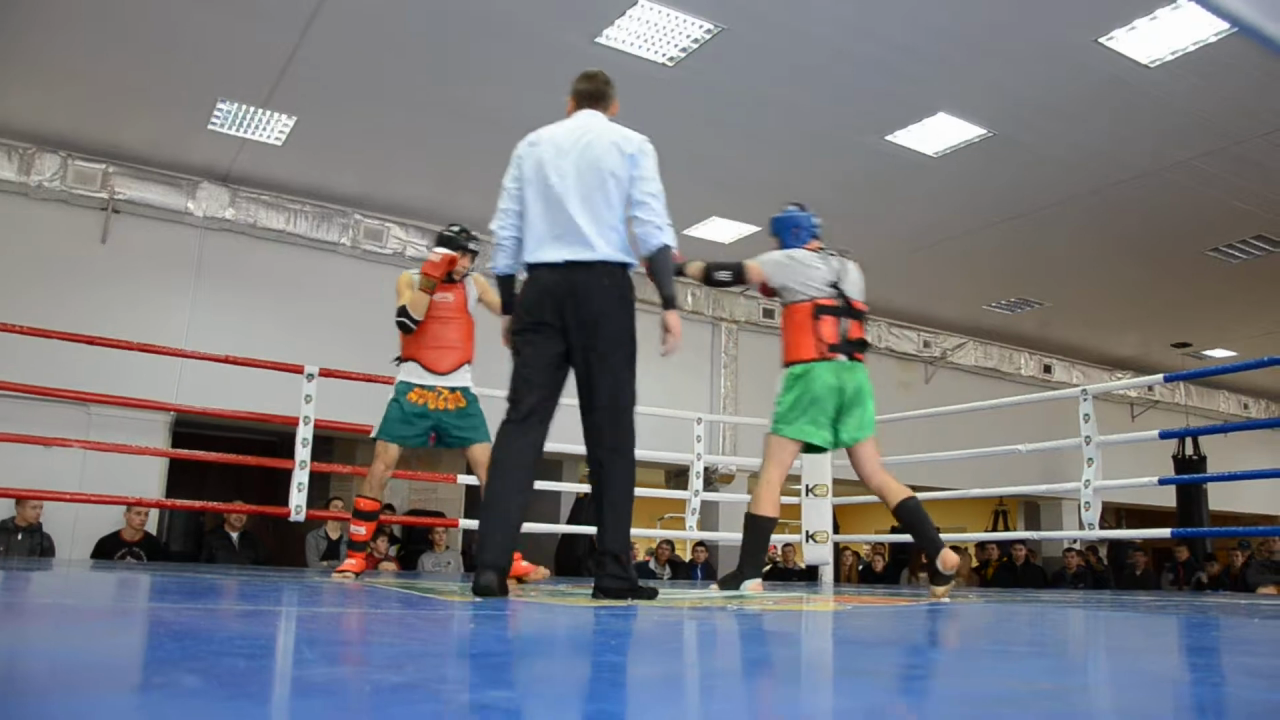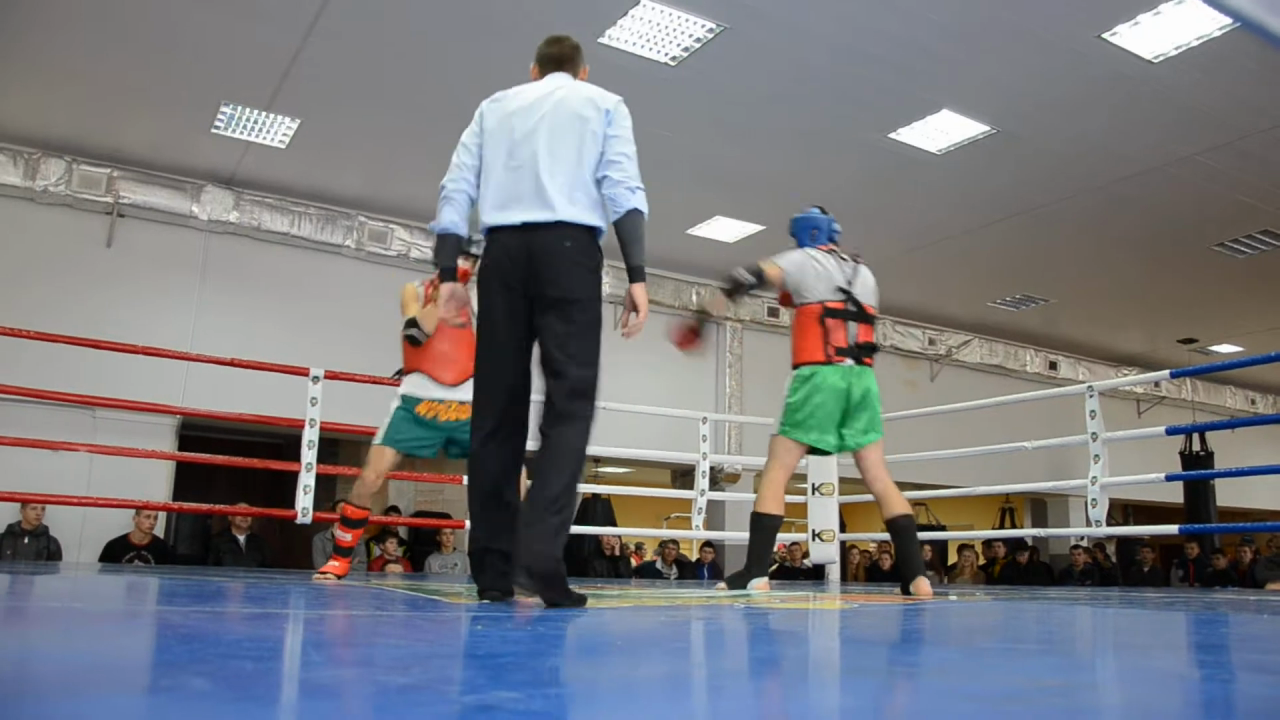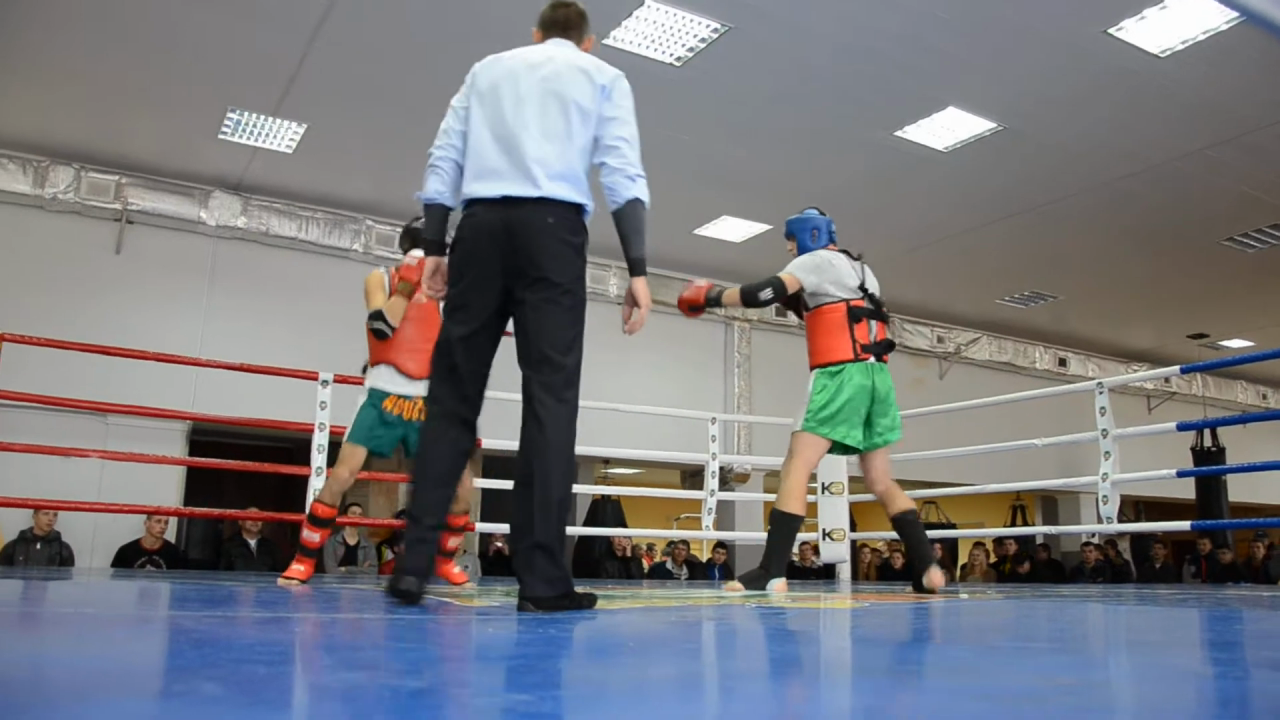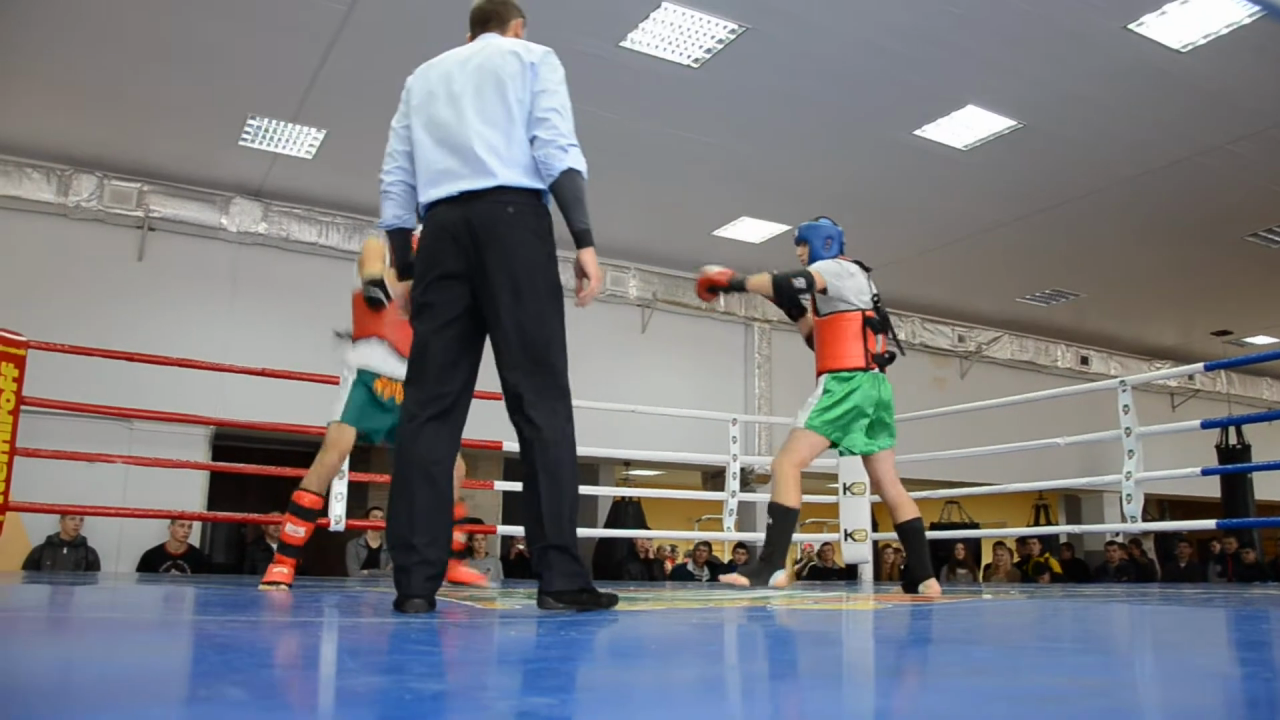
dt=0.5s
person 1, frame 1
left shoulder: (533, 144)
right shoulder: (631, 143)
left elbow: (505, 231)
right elbow: (651, 223)
left wrist: (508, 307)
right wrist: (669, 302)
left hip: (542, 287)
right hip: (603, 285)
left knee: (523, 419)
right knee: (610, 429)
left ankle: (490, 560)
right ankle: (613, 571)
person 1, frame 2
left shoulder: (495, 105)
right shoulder: (604, 103)
left elbow: (456, 190)
right elbow: (623, 190)
left wrist: (448, 276)
right wrist: (636, 275)
left hip: (504, 251)
right hip: (568, 249)
left knee: (497, 408)
right knee: (569, 401)
left ankle: (493, 570)
right ankle: (539, 554)
person 1, frame 3
left shoulder: (488, 68)
right shoulder: (603, 77)
left elbow: (443, 160)
right elbow: (622, 175)
left wrist: (435, 247)
right wrist: (636, 269)
left hip: (482, 226)
right hip: (552, 229)
left knee: (453, 393)
right knee: (550, 398)
left ankle: (414, 559)
right ankle: (542, 579)
person 1, frame 4
left shoulder: (424, 75)
right shoulder: (534, 58)
left elbow: (396, 181)
right elbow: (556, 148)
left wrist: (404, 270)
right wrist: (583, 239)
left hip: (443, 228)
right hip: (512, 218)
left knee: (431, 401)
right knee: (539, 395)
left ankle: (416, 580)
right ankle: (560, 575)
person 2, frame 1
left shoulder: (789, 260)
right shoulder: (850, 269)
left elbow: (730, 274)
left wrist: (676, 267)
left hip: (810, 374)
right hip: (852, 375)
left knee: (771, 475)
right knee: (876, 477)
left ankle: (747, 573)
right ankle: (939, 555)
person 2, frame 2
left shoulder: (802, 260)
right shoulder: (864, 275)
left elbow: (747, 280)
left wrist: (701, 318)
left hip: (817, 377)
right hip: (860, 378)
left knee: (775, 475)
right knee: (879, 481)
left ankle: (755, 572)
right ankle: (915, 574)
person 2, frame 3
left shoulder: (816, 261)
right shoulder: (861, 270)
left elbow: (767, 292)
left wrist: (711, 297)
right wrist: (797, 301)
left hip: (840, 375)
right hip: (877, 376)
left knee: (796, 470)
right knee: (881, 483)
left ankle: (772, 572)
right ankle: (927, 566)
person 2, frame 4
left shoulder: (836, 269)
right shoulder: (857, 283)
left elbow: (795, 280)
right elbow: (819, 339)
left wrist: (733, 281)
right wrist: (793, 308)
left hip: (844, 383)
right hip: (873, 385)
left knee: (786, 465)
right knee: (889, 486)
left ankle: (770, 566)
right ankle: (922, 576)
person 3, frame 1
left shoulder: (475, 285)
right shoulder: (410, 279)
right elbow: (406, 323)
right wrist: (431, 277)
left hip: (458, 392)
right hip: (413, 389)
left knee: (491, 472)
right knee: (379, 470)
left ankle: (509, 559)
right ankle: (356, 556)
person 3, frame 2
right shoulder: (415, 291)
right elbow: (414, 335)
right wrist: (444, 291)
left hip: (463, 406)
right hip: (417, 403)
left knee: (510, 478)
right knee: (370, 479)
right ankle: (340, 559)
person 3, frame 3
right shoulder: (380, 279)
right elbow: (380, 328)
right wrist: (408, 283)
left hip: (428, 402)
right hip: (384, 395)
left knee: (463, 488)
right knee: (340, 478)
left ankle: (444, 560)
right ankle: (304, 561)
person 3, frame 4
right shoulder: (377, 249)
right elbow: (377, 296)
right hip: (371, 371)
left knee: (452, 471)
right knee: (330, 459)
left ankle: (451, 562)
right ankle: (283, 561)
